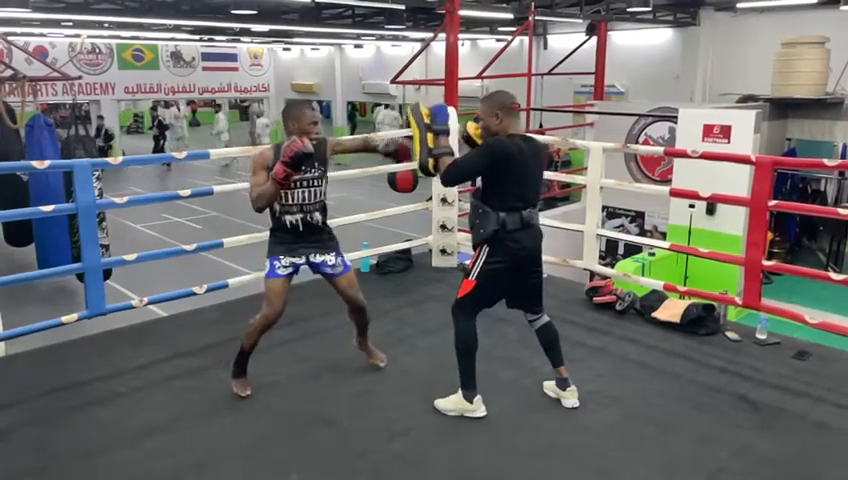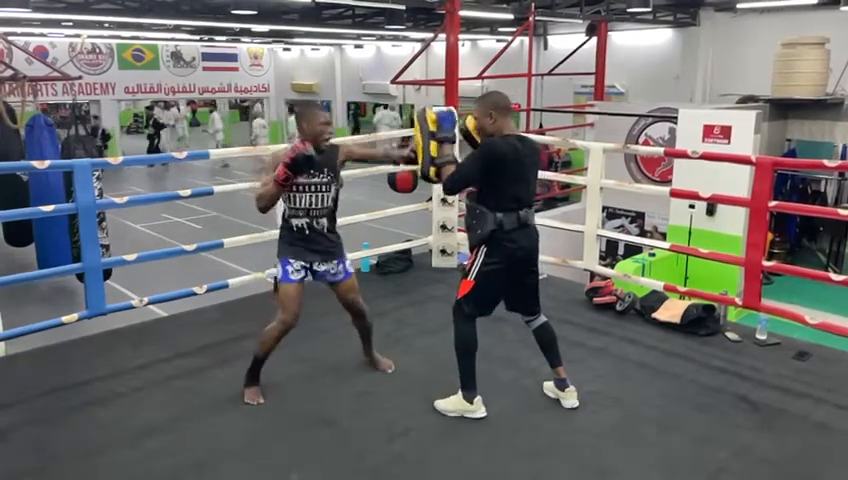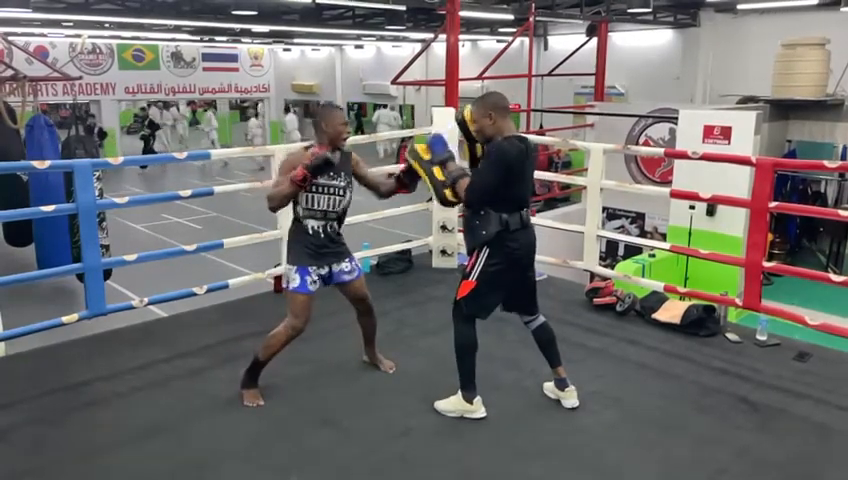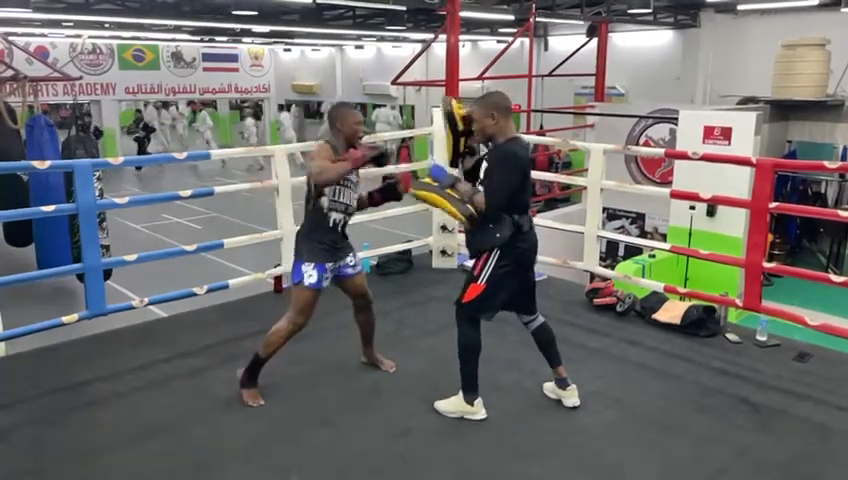
dt=0.5s
person 1, frame 1
left shoulder: (497, 148)
right shoulder: (537, 149)
left elbow: (449, 176)
left wrist: (441, 133)
left hip: (501, 244)
right hip: (529, 238)
left knee: (463, 311)
right knee: (534, 311)
left ankle: (469, 397)
right ankle: (565, 384)
person 1, frame 2
left shoulder: (493, 149)
right shoulder: (531, 149)
left elbow: (451, 184)
left wrist: (445, 142)
left hip: (498, 244)
right hip: (525, 238)
left knee: (464, 313)
right knee: (531, 311)
left ankle: (470, 399)
right ankle: (563, 385)
person 1, frame 3
left shoulder: (500, 152)
right shoulder: (524, 147)
left elbow: (470, 196)
left wrist: (448, 161)
left hip: (498, 245)
right hip: (521, 239)
left knee: (463, 313)
right knee: (529, 311)
left ankle: (469, 399)
right ankle: (564, 385)
person 1, frame 4
left shoulder: (509, 155)
right shoulder: (505, 149)
left elbow: (491, 205)
right elbow: (481, 184)
left wrist: (453, 183)
left hip: (503, 247)
right hip: (517, 244)
left knee: (467, 313)
right knee: (528, 312)
left ankle: (470, 401)
right ankle: (564, 385)
person 2, frame 1
left shoulder: (324, 147)
right shoulder: (267, 158)
left elbow: (364, 143)
right elbow: (258, 203)
right wrist: (286, 168)
left hip: (321, 239)
right hip: (284, 244)
left knee: (356, 299)
right knee: (270, 313)
left ankle: (363, 342)
right ankle: (239, 369)
person 2, frame 2
left shoulder: (339, 154)
right shoulder: (283, 158)
left elbow: (382, 155)
right elbow: (262, 204)
left wrist: (410, 156)
right wrist: (287, 172)
left hip: (328, 246)
right hip: (293, 248)
left knee: (356, 306)
right knee: (287, 319)
left ankle: (369, 352)
right ankle: (251, 378)
person 2, frame 3
left shoulder: (350, 161)
right shoulder: (298, 159)
left elbow: (382, 189)
right elbow: (273, 203)
left wrist: (406, 177)
right wrist: (305, 173)
left hip: (336, 249)
right hip: (305, 253)
left knee: (364, 302)
right knee: (296, 324)
left ankle: (371, 352)
right ankle: (249, 378)
person 2, frame 4
left shoulder: (348, 157)
right shoulder: (324, 152)
right elbow: (323, 178)
left wrist: (381, 195)
right wrist: (360, 158)
left hip: (340, 244)
right hip: (314, 247)
left knee: (364, 299)
right knee: (297, 319)
left ankle: (369, 352)
right ankle: (249, 376)
